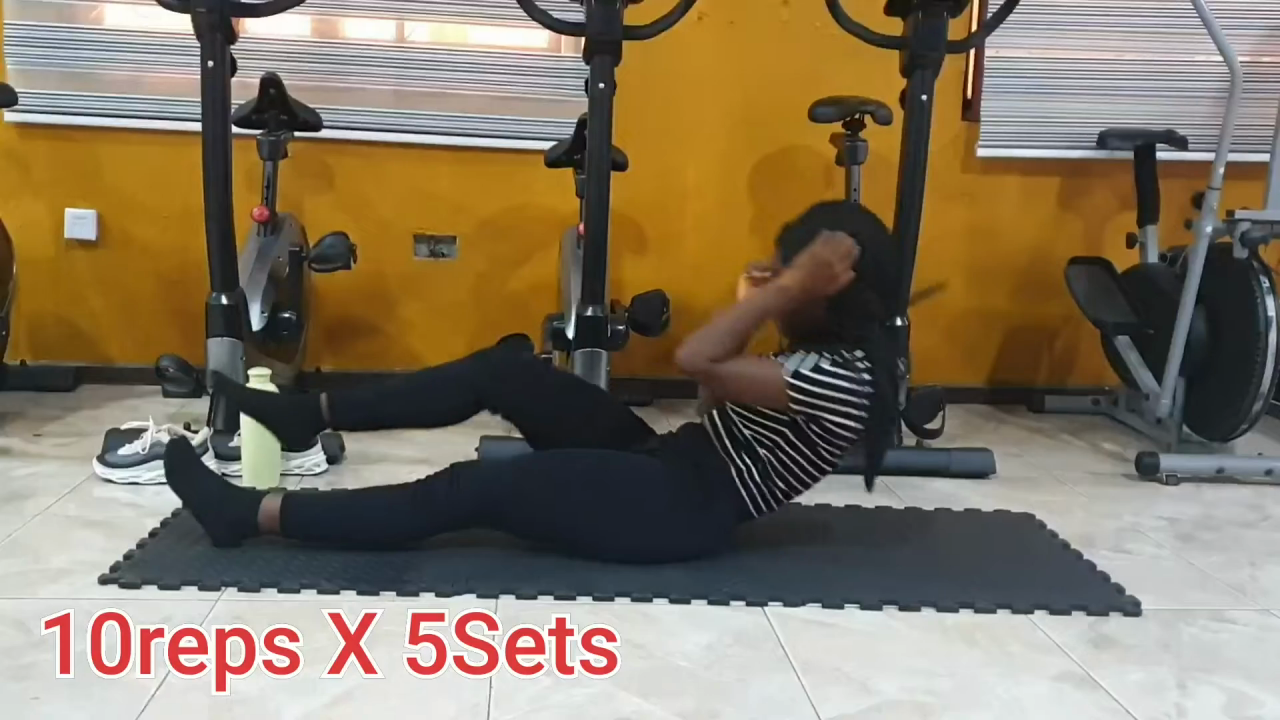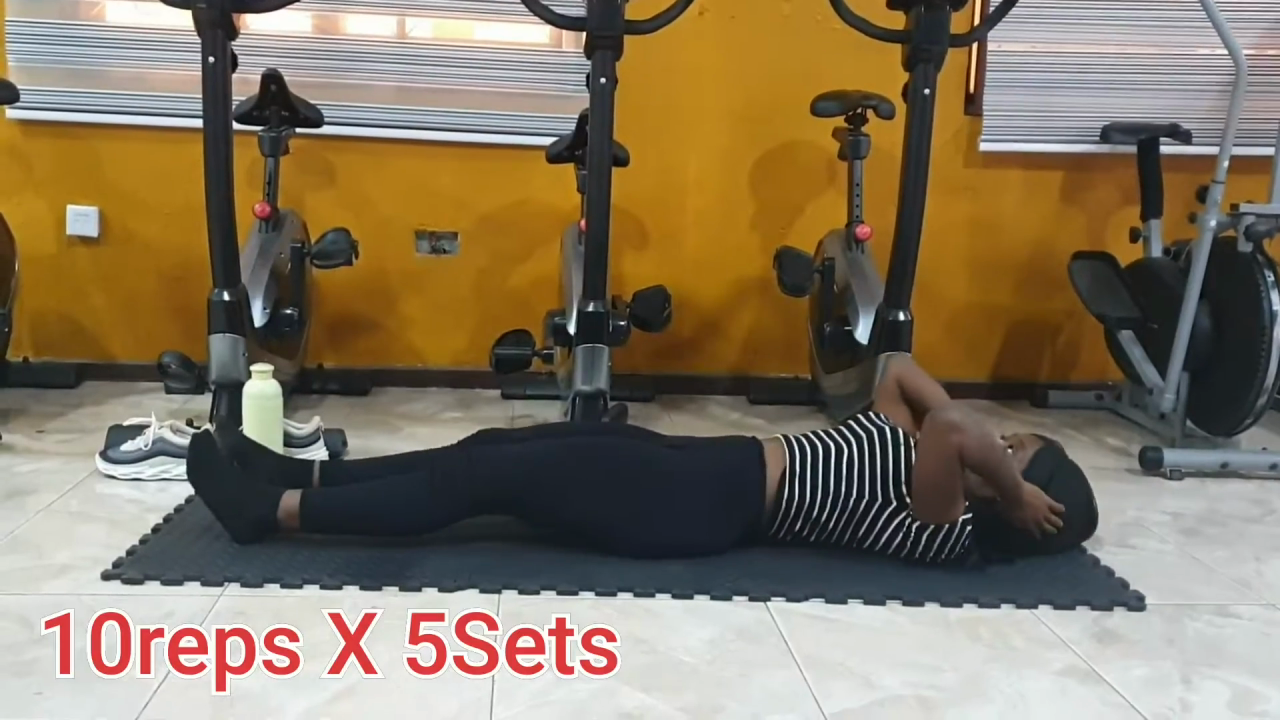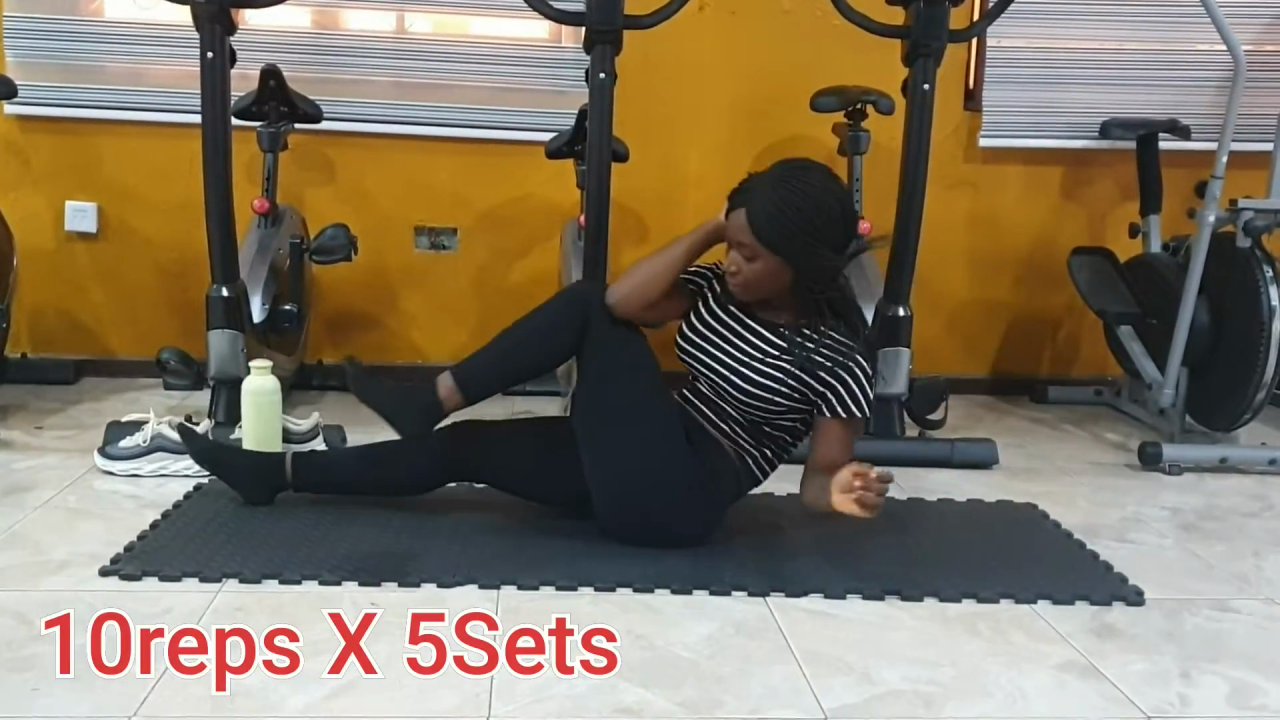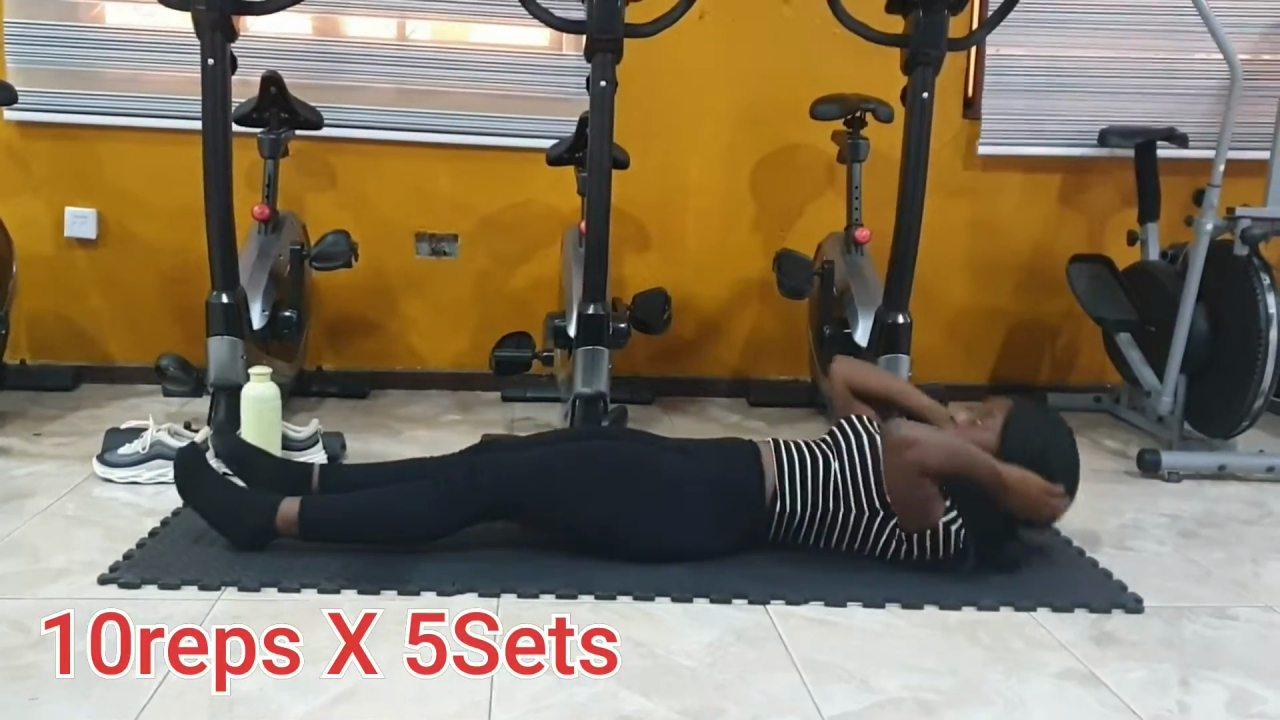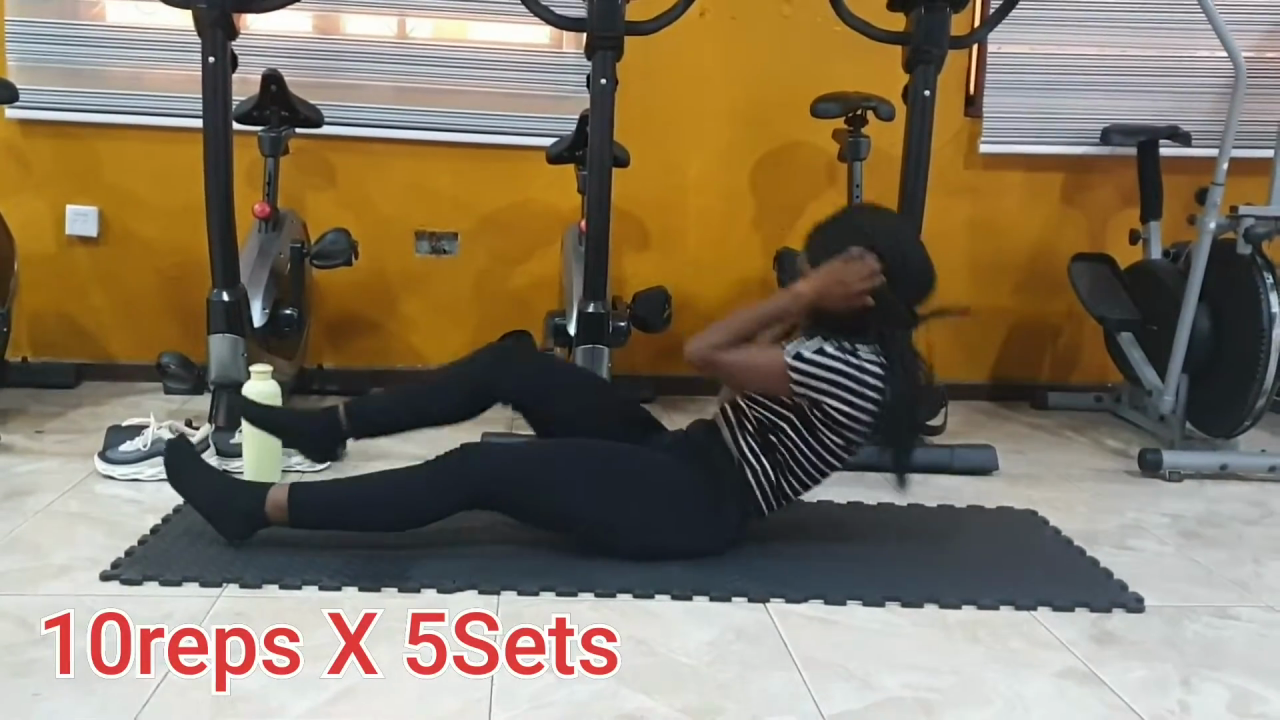
dt=1s
person 1, frame 1
left shoulder: (841, 381)
right shoulder: (823, 351)
left elbow: (696, 362)
right elbow: (721, 380)
left wrist: (783, 292)
right wrist: (761, 302)
left hip: (681, 511)
right hip: (663, 466)
left knee: (465, 490)
right knee: (506, 370)
left ankle: (254, 514)
right ankle: (310, 412)
person 1, frame 2
left shoulder: (944, 526)
right shoulder: (907, 451)
left elbow: (952, 434)
right elbow: (896, 369)
left wrist: (1011, 488)
right wrist: (972, 436)
left hip: (698, 507)
right hip: (702, 463)
left knee: (482, 480)
right knee: (490, 447)
left ankle: (273, 510)
right ankle: (305, 475)
person 1, frame 3
left shoulder: (834, 363)
right shoulder: (722, 292)
left elbow: (819, 484)
right elbow: (625, 300)
left wrist: (843, 494)
right wrist: (709, 230)
left hip: (672, 502)
right hip: (633, 471)
left knee: (585, 307)
right knee: (461, 449)
left ankle: (431, 400)
right ankle: (274, 473)
person 1, frame 4
left shoulder: (935, 524)
right shoulder: (923, 456)
left elbow: (901, 445)
right elbow: (841, 370)
left wrist: (1003, 475)
right wrist: (941, 415)
left hip: (699, 512)
right hip: (701, 465)
left knee: (488, 485)
right knee: (496, 456)
left ankle: (273, 518)
right ankle: (304, 477)
person 1, frame 5
left shoulder: (854, 371)
right shoulder: (843, 347)
left elbow: (702, 354)
right elbow: (724, 346)
left wrist: (799, 299)
right wrist: (799, 302)
left hip: (689, 509)
right hip: (679, 461)
left knee: (472, 472)
right knee: (512, 362)
left ankle: (259, 506)
right ankle: (328, 425)
